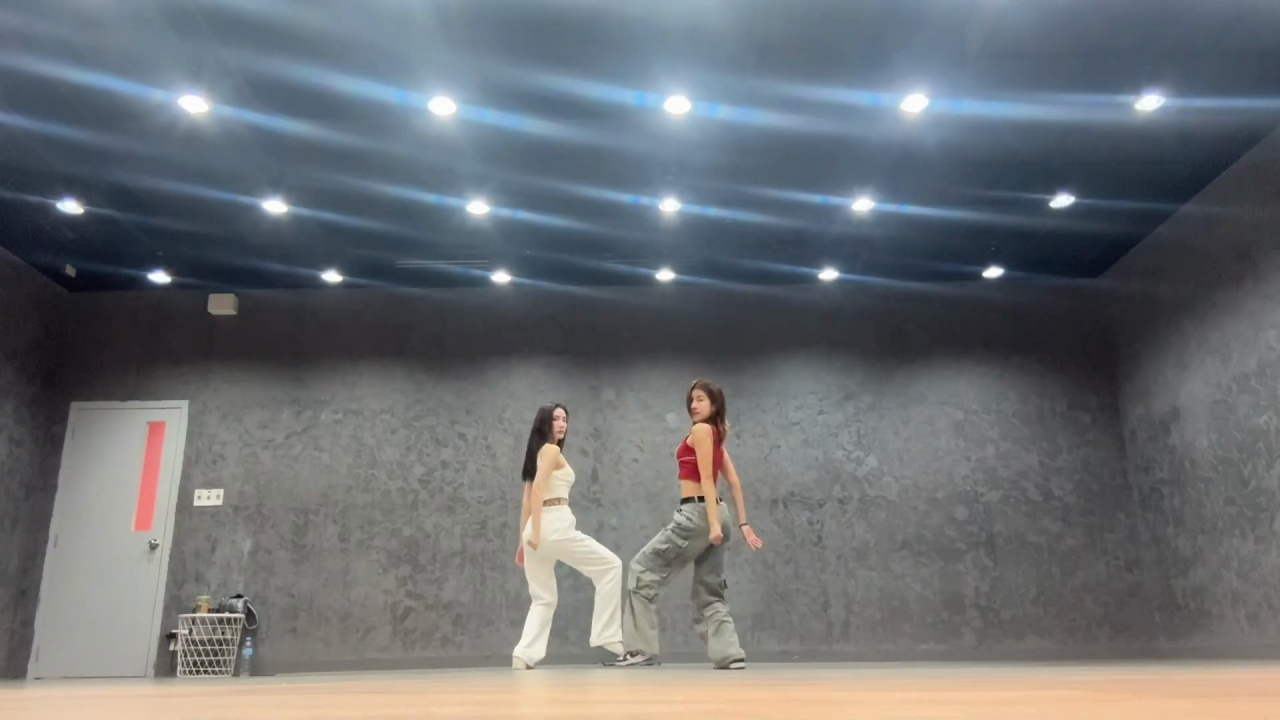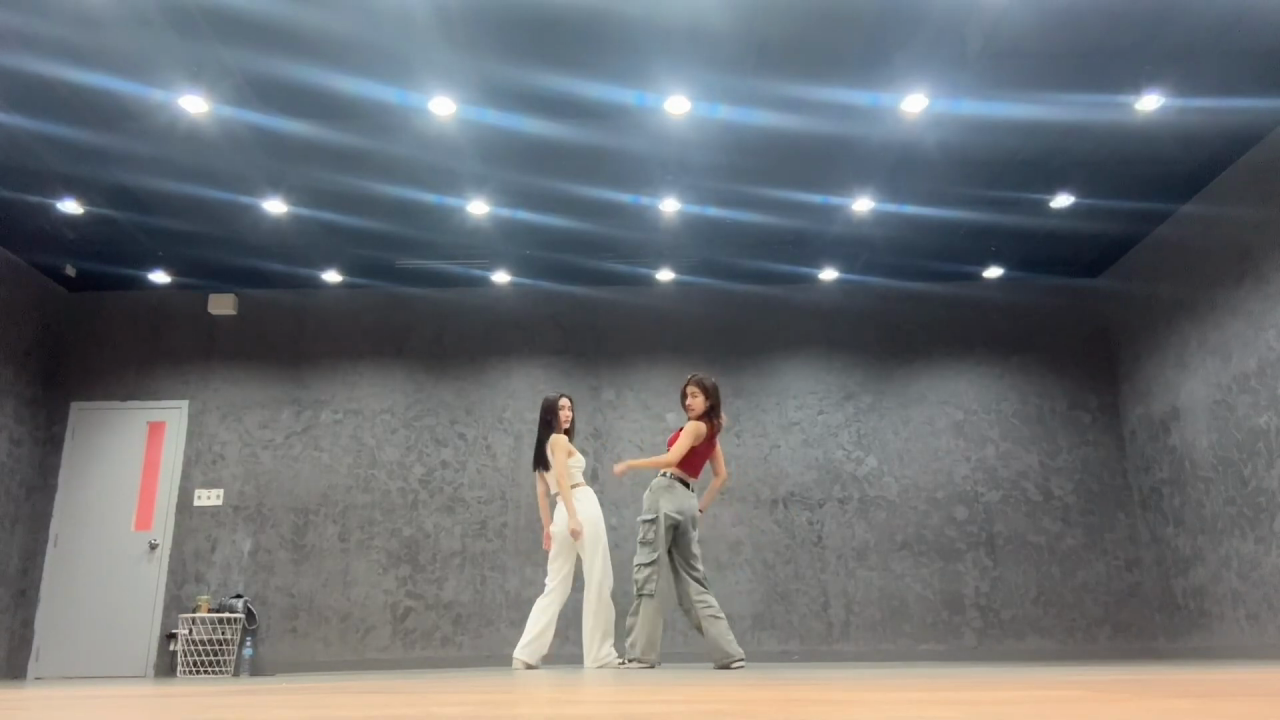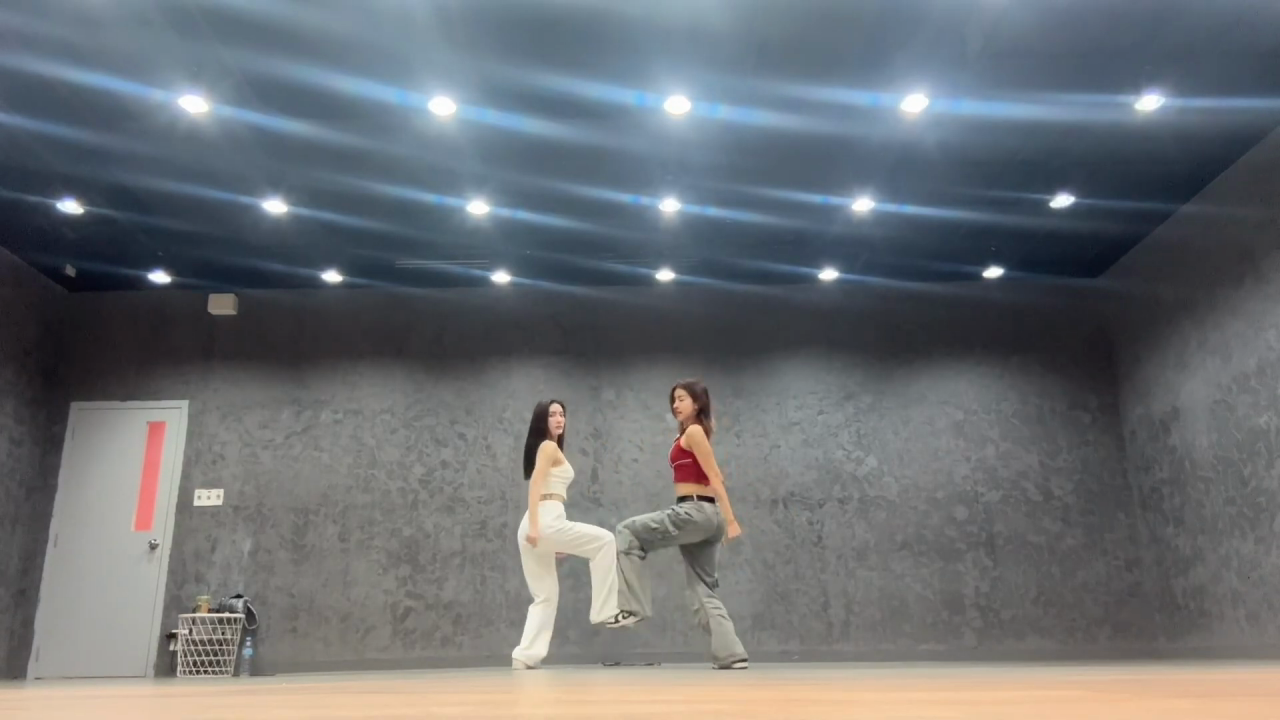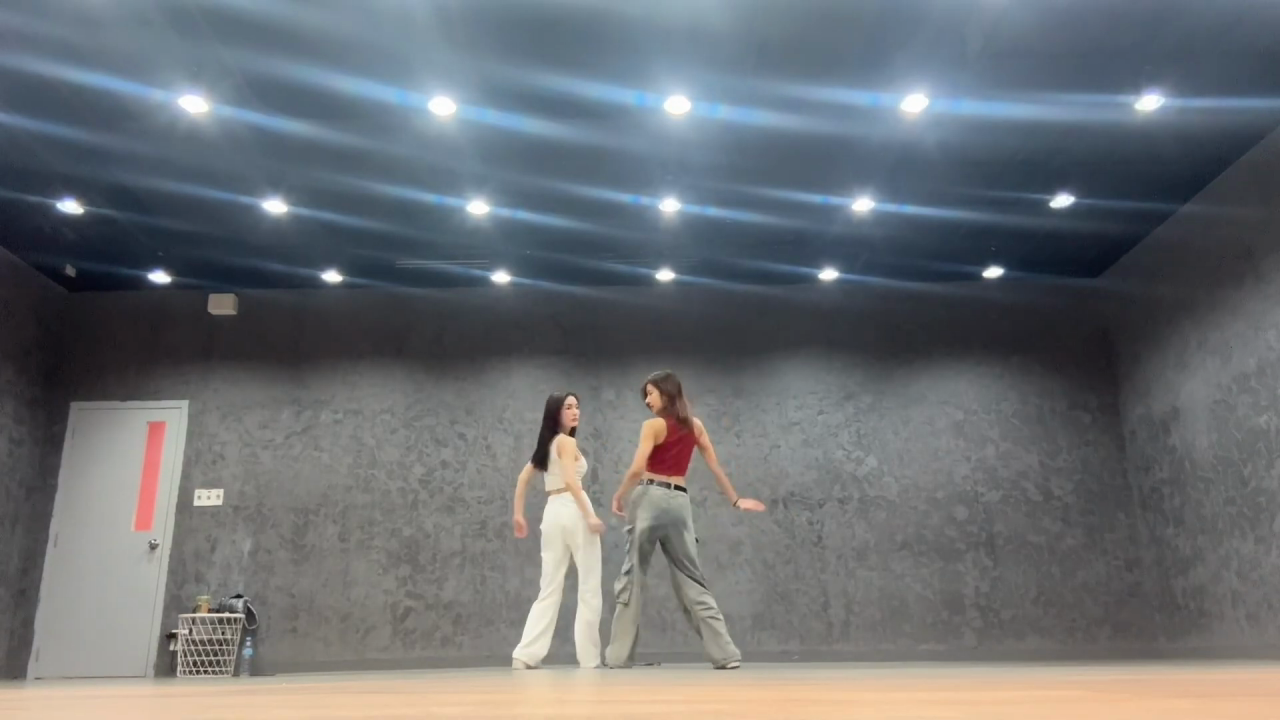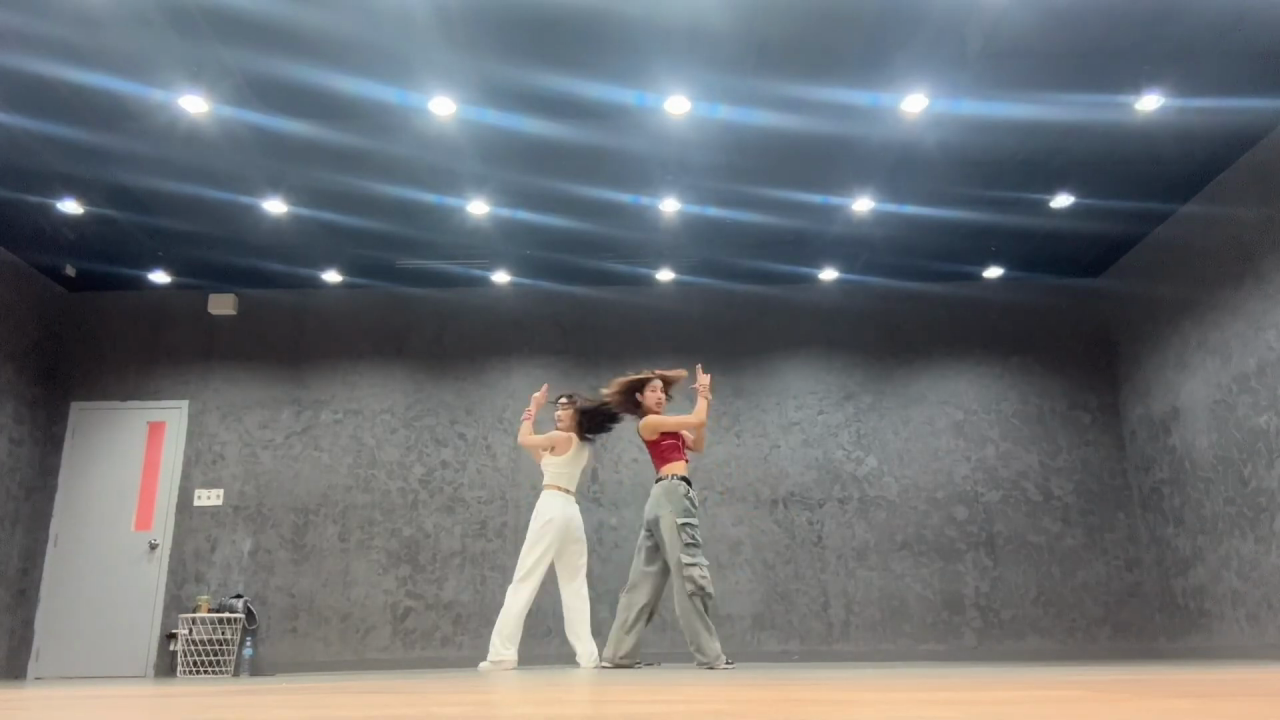
dt=0.4s
person 1, frame 1
left shoulder: (702, 430)
right shoulder: (717, 435)
left elbow: (706, 478)
right elbow: (735, 482)
left wrist: (714, 521)
right wrist: (743, 523)
left hip: (697, 515)
right hip: (713, 516)
left knee: (643, 567)
right knee: (709, 593)
left ankle: (640, 648)
right ankle: (729, 654)
person 1, frame 2
left shoulder: (696, 427)
right shoulder: (711, 431)
left elbow: (671, 459)
right elbow: (721, 475)
left wrist: (630, 465)
right wrist: (700, 508)
left hip: (666, 493)
right hip: (687, 501)
left knee: (647, 573)
right knee: (692, 581)
left ankle: (641, 653)
right ankle: (728, 652)
person 1, frame 3
left shoulder: (693, 432)
right shoulder: (697, 433)
left elbow: (714, 477)
right elbow: (717, 477)
left wrist: (730, 519)
right wrist: (722, 517)
left hip: (693, 512)
right hip: (705, 513)
left knee: (628, 532)
right knee: (703, 588)
left ankle: (633, 606)
right ankle: (731, 653)
person 1, frame 4
left shoulder: (653, 425)
right shoulder: (693, 425)
left elbow: (637, 467)
right elbow: (715, 466)
left wrist: (619, 498)
right wrist: (734, 499)
left hip: (647, 499)
right hip: (677, 502)
left knee: (630, 578)
right knee: (691, 581)
left ankle: (618, 655)
right ankle: (725, 654)
person 1, frame 5
left shoulder: (664, 424)
right shoulder: (649, 421)
left elbow: (697, 444)
right elbow: (697, 420)
left wrist: (702, 398)
right wrist: (703, 395)
left hip: (666, 497)
right hip: (673, 493)
left knee: (644, 578)
right knee: (690, 571)
left ankle: (618, 653)
right ankle: (709, 654)
person 2, frame 1
left shoulder: (535, 454)
right shoulder: (551, 450)
right elbow: (539, 487)
left wrist: (523, 541)
right wrist: (536, 531)
left hip: (538, 530)
right hip: (555, 525)
left knee: (543, 599)
right knee: (610, 567)
left ankle: (524, 655)
right ankle: (607, 638)
person 2, frame 2
left shoulder: (545, 445)
right shoulder: (560, 440)
left elbow: (542, 491)
right elbow: (563, 479)
left wrist: (548, 527)
right wrist: (574, 517)
left hip: (563, 518)
right hip: (582, 509)
left knee: (555, 588)
right knee: (597, 584)
left ankle: (526, 654)
right ankle: (600, 655)
person 2, frame 3
left shoulder: (545, 449)
right shoulder: (549, 447)
right elbow: (535, 485)
right wrist: (534, 524)
left hip: (540, 524)
right hip: (547, 521)
left knee: (545, 596)
right knee: (605, 542)
left ankle: (526, 655)
right ankle: (605, 609)
person 2, frame 4
left shoulder: (545, 444)
right shoulder: (569, 443)
left elbow: (522, 480)
right elbow: (571, 479)
left wrist: (518, 515)
right wrist: (589, 514)
left hip: (551, 513)
right hip: (575, 512)
left knee: (550, 591)
right knee: (590, 588)
left ankle: (526, 654)
right ankle: (589, 656)
person 2, frame 5
left shoulder: (562, 438)
right shoulder: (582, 446)
left elbow: (524, 440)
right elbow: (539, 452)
left wrist: (533, 408)
right wrist: (534, 408)
left hip: (552, 510)
right hip: (569, 513)
left knee: (523, 583)
right knee: (574, 587)
left ankle: (502, 654)
right ankle: (587, 655)
